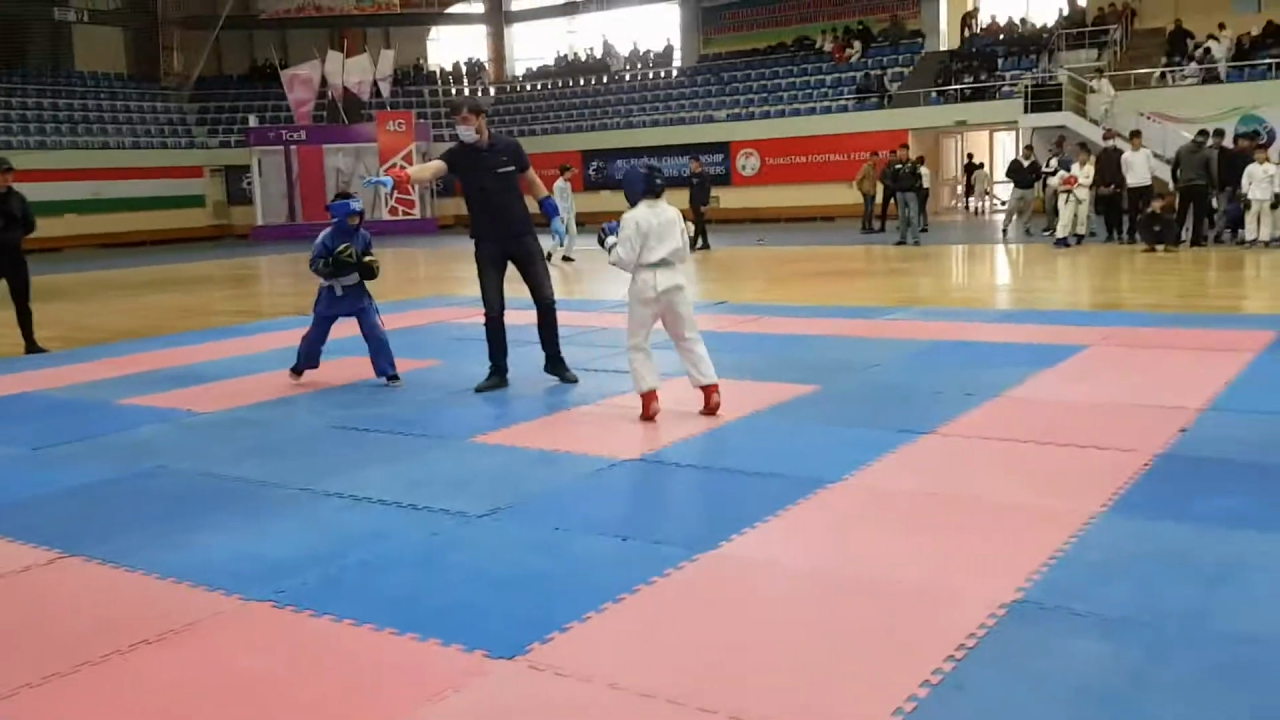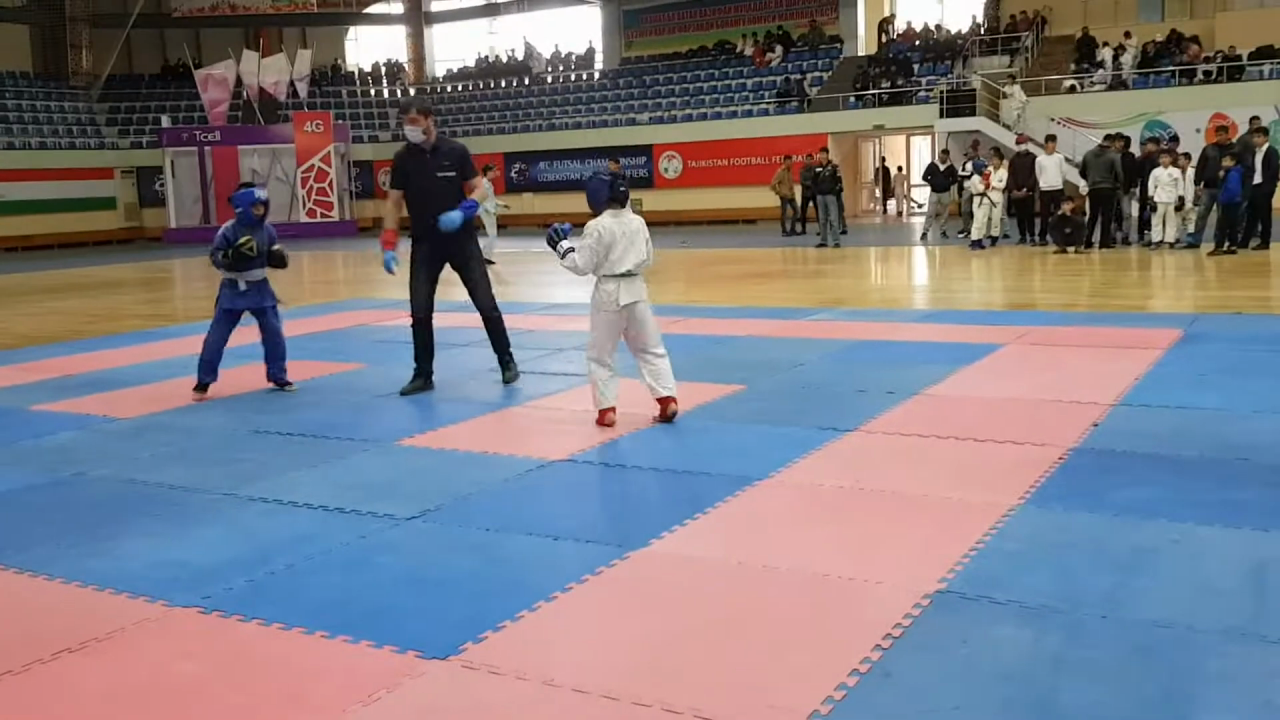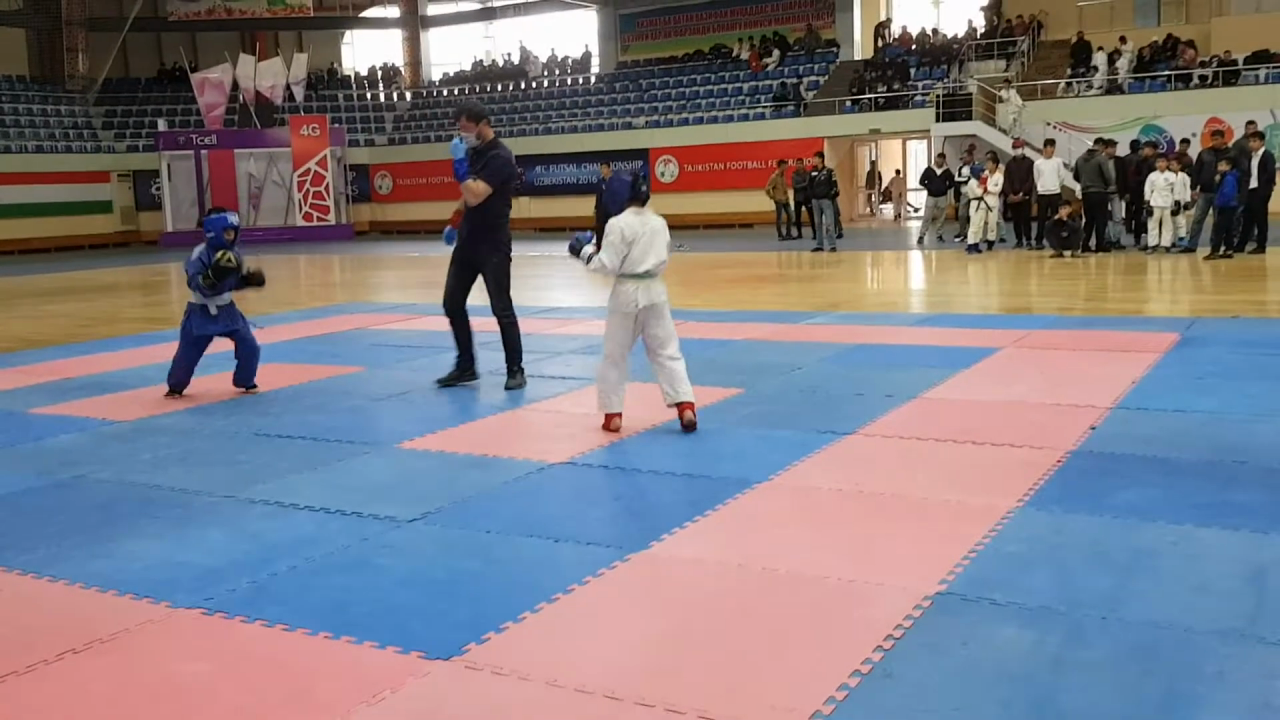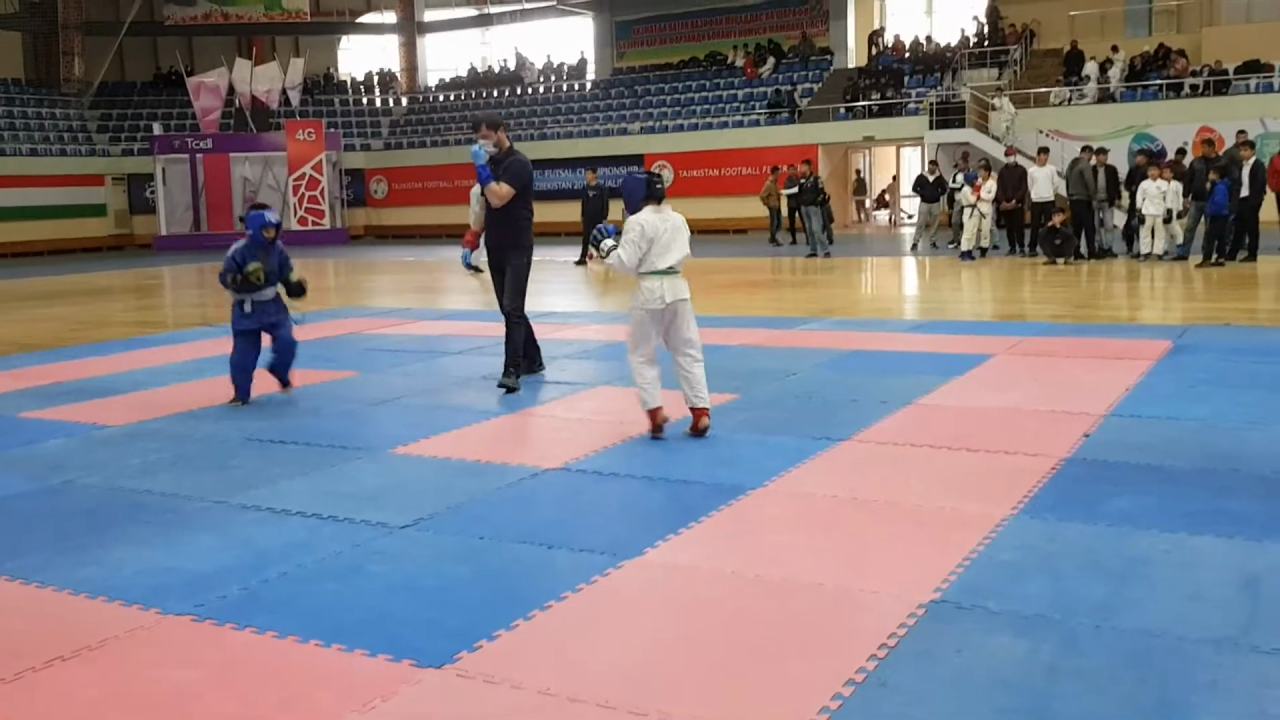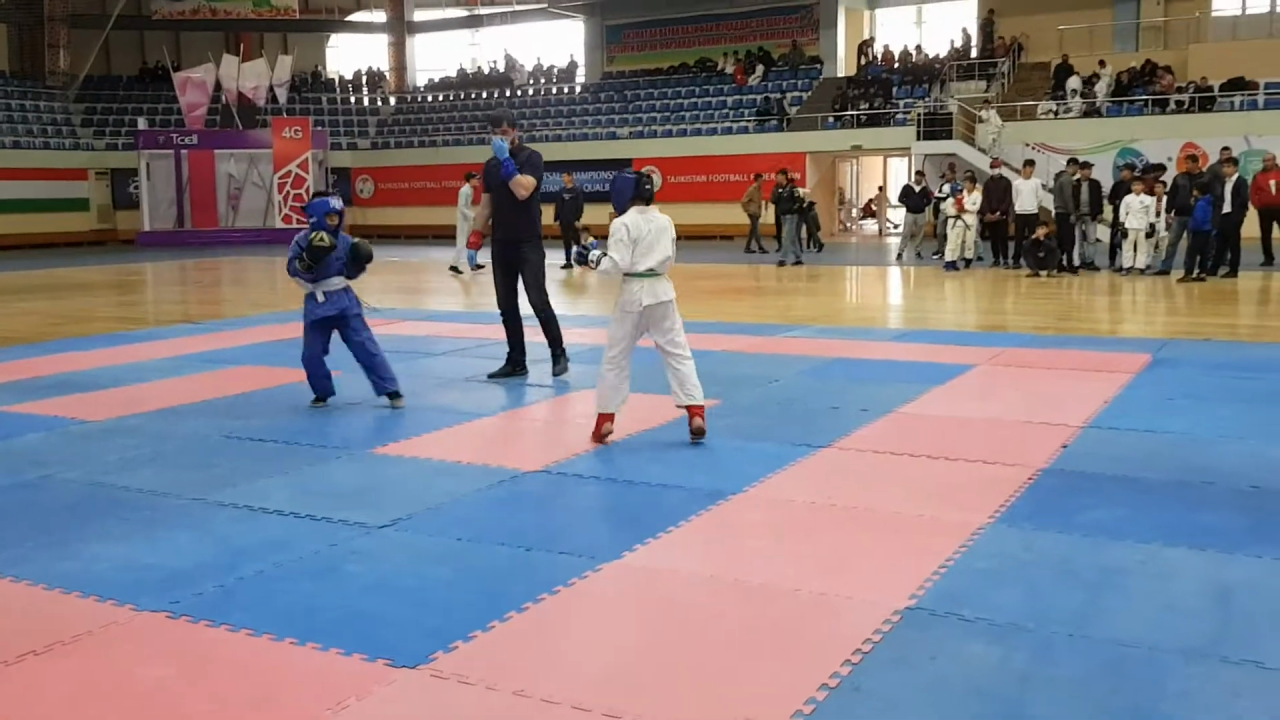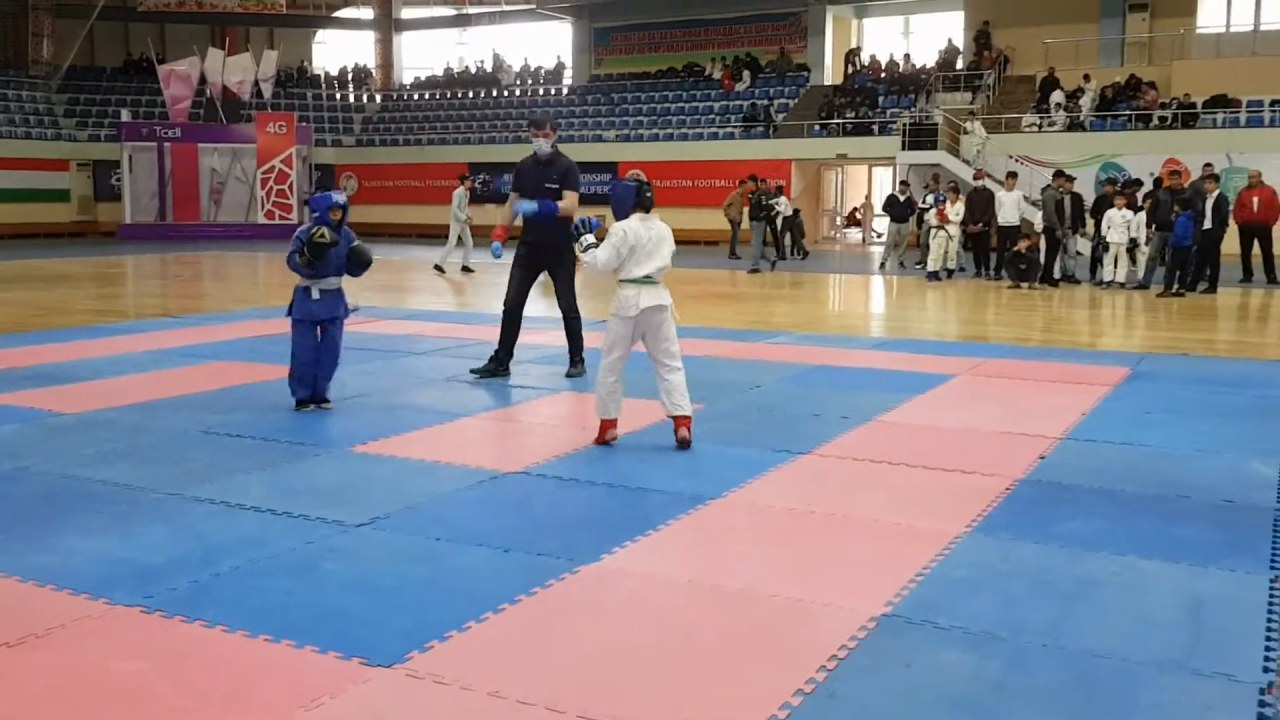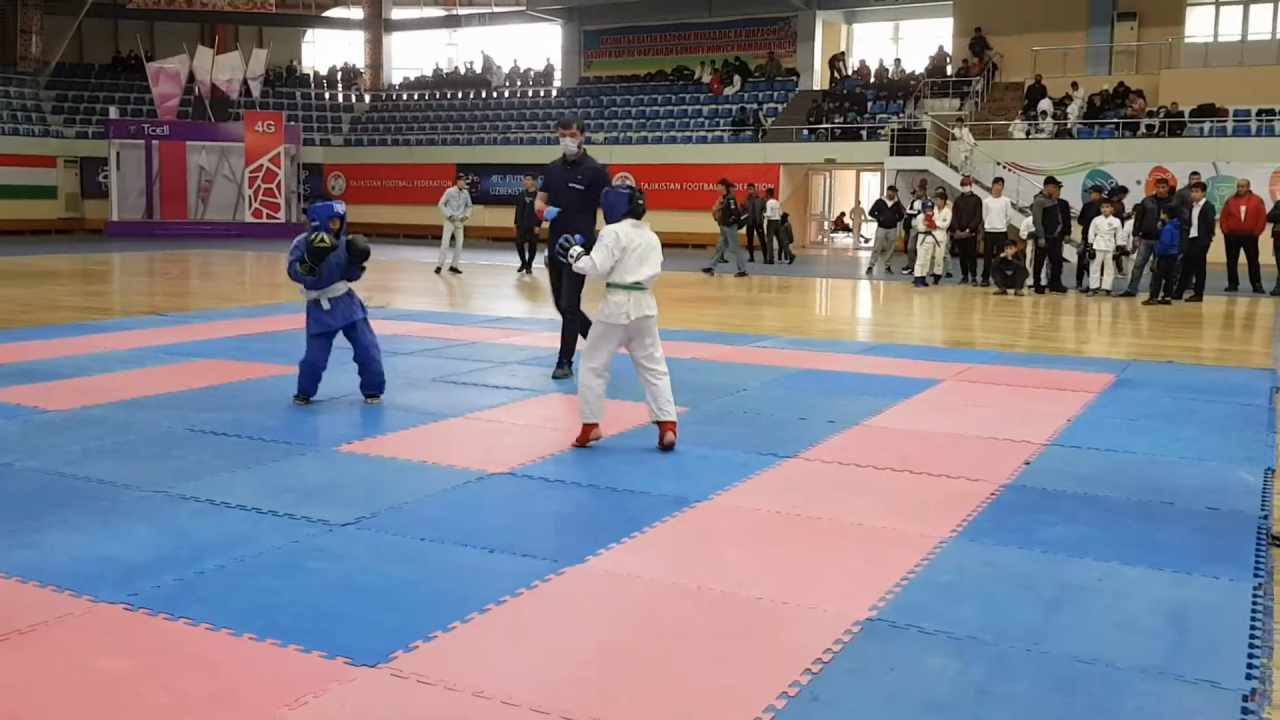
dt=0.4s
person 1, frame 1
left shoulder: (509, 146)
right shoulder: (458, 154)
left elbow: (532, 181)
right elbow: (428, 171)
left wrist: (553, 215)
right wrist: (397, 177)
left hip: (523, 235)
right hip: (487, 242)
left knee: (545, 300)
right knee: (493, 309)
left ankle: (555, 362)
right ankle: (498, 372)
person 1, frame 2
left shoulder: (456, 151)
right shoulder: (402, 158)
left elbow: (480, 191)
right elbow: (393, 203)
left wrist: (462, 213)
right wrist: (388, 245)
left hip: (461, 240)
right hip: (424, 244)
left knee: (485, 303)
right knee: (420, 312)
left ankle: (507, 361)
right ankle: (422, 375)
person 1, frame 3
left shoulder: (499, 158)
right shoulder: (473, 152)
left elbow: (473, 197)
left wrist: (459, 161)
right wrist: (455, 223)
left hip: (493, 244)
right hip: (468, 241)
left knee: (501, 309)
right knee: (452, 304)
left ankle: (515, 370)
right ankle: (465, 365)
person 1, frame 4
left shoulder: (518, 163)
right shoulder: (490, 164)
left elbow: (498, 199)
left wrist: (481, 168)
left hip: (517, 248)
right hip: (496, 247)
left knee: (513, 309)
right knee: (509, 309)
left ankle: (511, 372)
right ankle: (532, 360)
person 1, frame 5
left shoulder: (531, 158)
right shoulder: (491, 165)
left elbow: (523, 191)
right elbow: (486, 206)
left wrist: (505, 160)
left hip: (528, 242)
right hip: (501, 243)
left knee: (538, 301)
right knee: (507, 306)
left ankle: (559, 355)
right ankle: (516, 362)
person 1, frame 6
left shoulder: (567, 167)
right shoulder: (524, 166)
left elbow: (570, 206)
right elbow: (512, 203)
left wrist: (536, 207)
right wrist: (499, 235)
left hip: (559, 246)
right hip: (529, 245)
left knee: (567, 306)
right knee: (512, 303)
left ankle: (577, 360)
right ankle: (500, 362)
person 1, frame 7
left shoulder: (595, 171)
right shoulder: (553, 168)
right elbow: (540, 201)
right wrist: (544, 211)
left hip: (580, 247)
left knee: (569, 306)
right knee: (564, 306)
left ankle: (564, 362)
person 2, frame 1
left shoulder: (632, 218)
right shoulder: (673, 214)
left elbow: (625, 258)
right elbow: (683, 252)
left wrist: (609, 242)
left hip: (645, 284)
right hip: (674, 281)
left knee: (638, 344)
right knee: (689, 338)
left ankle: (650, 399)
right ankle: (711, 391)
person 2, frame 2
left shoulder: (596, 227)
right shoulder: (638, 222)
left elbow: (582, 265)
right elbow: (647, 260)
left wrist: (563, 246)
left hip: (609, 295)
right hip: (636, 291)
left knee: (600, 357)
right knee: (652, 351)
left ankle: (607, 410)
right ankle: (668, 400)
person 2, frame 3
left shoulder: (618, 225)
right shoulder: (660, 223)
left elbow: (608, 266)
left wrist: (586, 253)
left hip: (627, 295)
right hip: (654, 293)
left knee: (614, 357)
right knee: (668, 354)
left ankle: (612, 414)
right ankle: (686, 408)
person 2, frame 4
left shoulder: (637, 222)
right shoulder: (679, 220)
left elbow: (626, 262)
left wrist: (606, 246)
left hip: (650, 292)
right hip: (678, 290)
left knee: (641, 356)
right knee: (689, 353)
left ankle: (656, 410)
right ankle: (701, 413)
person 2, frame 5
left shoulder: (623, 224)
right shoulder: (665, 222)
left elbow: (617, 263)
left wrist: (593, 257)
left hip: (634, 294)
right hip: (661, 291)
left knee: (616, 357)
right knee: (677, 353)
left ankle: (605, 419)
right ankle: (696, 414)
person 2, frame 6
left shoulder: (622, 229)
right shoulder: (663, 229)
left elbow: (602, 263)
left wrist: (586, 241)
left hip: (628, 301)
right hip: (657, 299)
left knee: (611, 364)
right knee: (670, 364)
left ankle: (608, 425)
right ankle: (682, 423)
person 2, frame 7
left shoulder: (613, 233)
right shoulder: (652, 238)
left elbow: (596, 267)
left wrist: (574, 252)
left hip: (616, 306)
right hip: (644, 305)
left knee: (594, 366)
right knee: (654, 367)
left ankle: (590, 427)
right ankle: (667, 428)
person 3, frame 1
left shoulder: (362, 235)
right shoulder: (326, 238)
right elbow: (315, 265)
left wrist: (370, 264)
right wrist: (334, 263)
left hip: (356, 291)
right hip: (332, 293)
left knee: (375, 333)
right knee: (316, 333)
left ankle: (389, 372)
right ankle: (301, 366)
person 3, frame 2
left shoulder: (267, 230)
right shoulder: (229, 231)
left elbow: (271, 257)
right elbow: (215, 258)
left wrist: (277, 257)
right wrist: (233, 256)
left hip: (259, 288)
right hip: (233, 290)
left knee: (273, 333)
right knee: (217, 336)
left ankle: (278, 377)
right ankle: (203, 381)
person 3, frame 3
left shoulder: (232, 252)
right shoulder: (200, 255)
right elbow: (196, 284)
left wrist: (249, 279)
right wrist: (215, 274)
left hip: (227, 309)
right hip: (202, 312)
left knee: (250, 347)
right knee: (188, 352)
left ankle: (245, 381)
right ankle: (176, 385)
person 3, frame 4
left shoulder: (278, 249)
right shoulder: (239, 251)
left elbow: (286, 271)
right elbow: (225, 277)
left wrist: (294, 283)
right wrist: (242, 281)
left hip: (272, 305)
right hip: (247, 308)
left knee: (286, 342)
right knee: (244, 354)
left ankle: (280, 372)
right ankle: (241, 394)
person 3, frame 5
left shoulder: (344, 240)
right shoulder: (303, 241)
left elbow: (349, 273)
right elbow: (294, 270)
left wrist: (359, 261)
right wrist: (310, 257)
left hip: (343, 298)
right hip: (317, 302)
left knee: (364, 344)
right knee: (312, 353)
left ankle: (390, 390)
right ankle: (322, 393)
person 3, frame 6
left shoulder: (346, 234)
right shoulder: (305, 233)
left elbow: (353, 269)
right elbow: (294, 263)
left wrist: (360, 263)
right wrist: (311, 252)
left hip: (333, 296)
right hip: (307, 298)
left knee: (331, 349)
right knee: (304, 349)
left ankle: (320, 392)
right ankle: (303, 396)
person 3, frame 7
left shoulder: (342, 241)
right shoulder: (302, 244)
left elbow: (351, 276)
right elbow: (296, 273)
left wrist: (357, 261)
right wrist: (312, 258)
left hip: (346, 302)
right hip: (320, 308)
left knee: (368, 347)
right knee: (316, 357)
left ankle: (373, 389)
right ankle: (304, 392)
